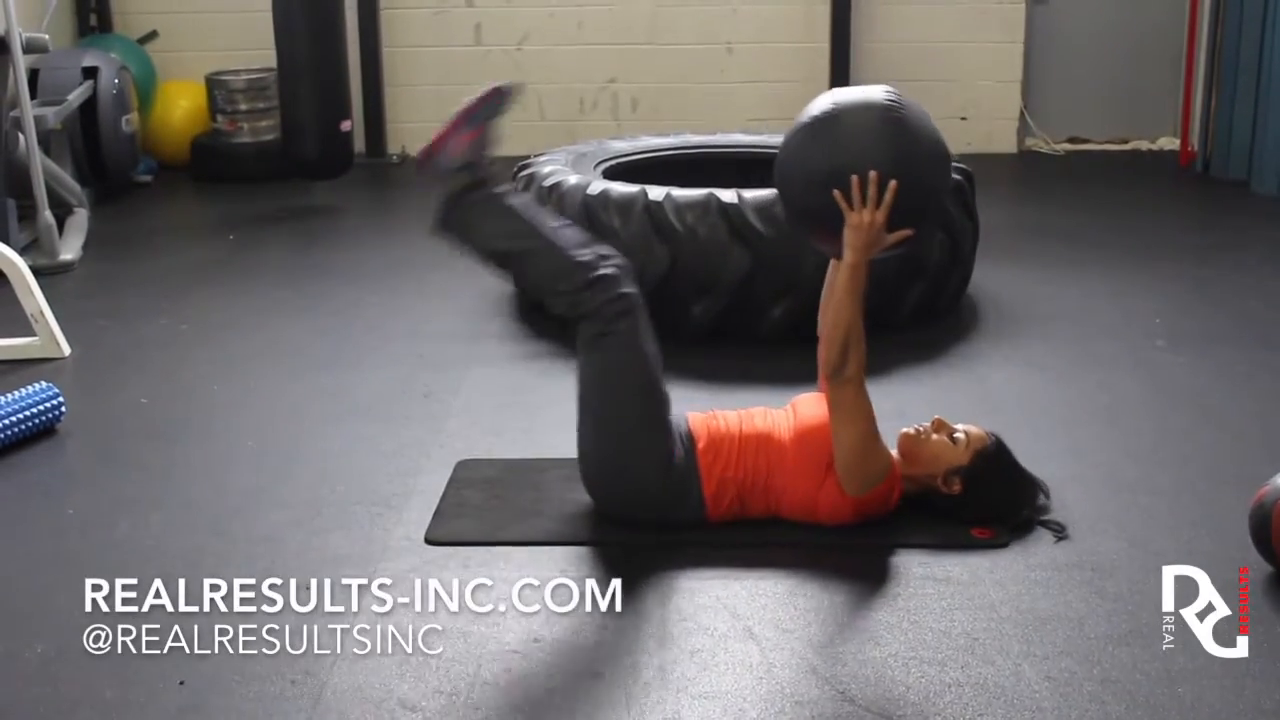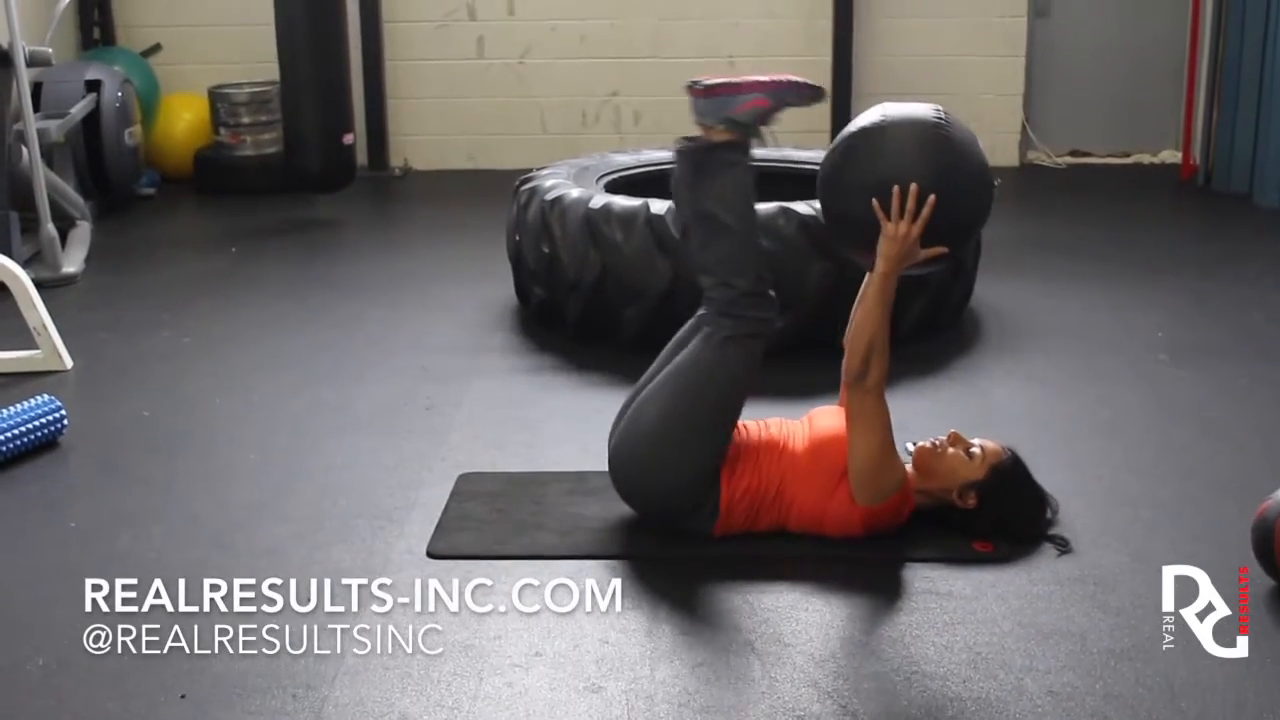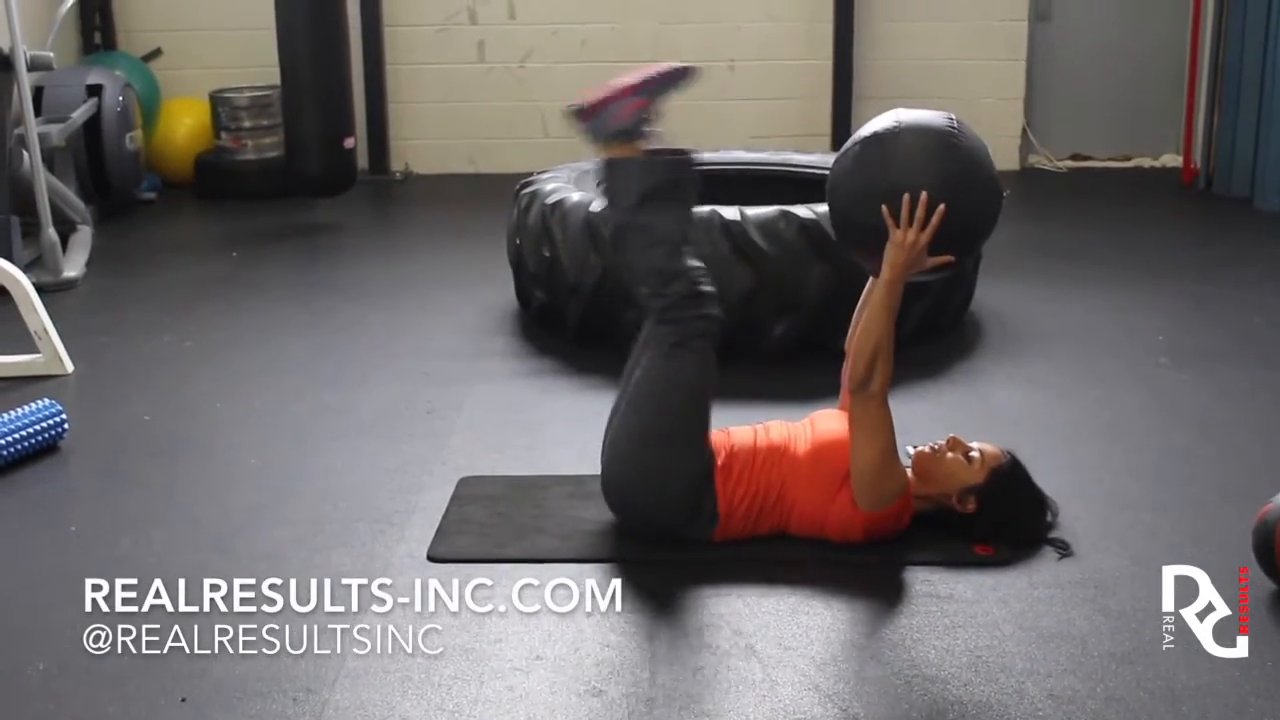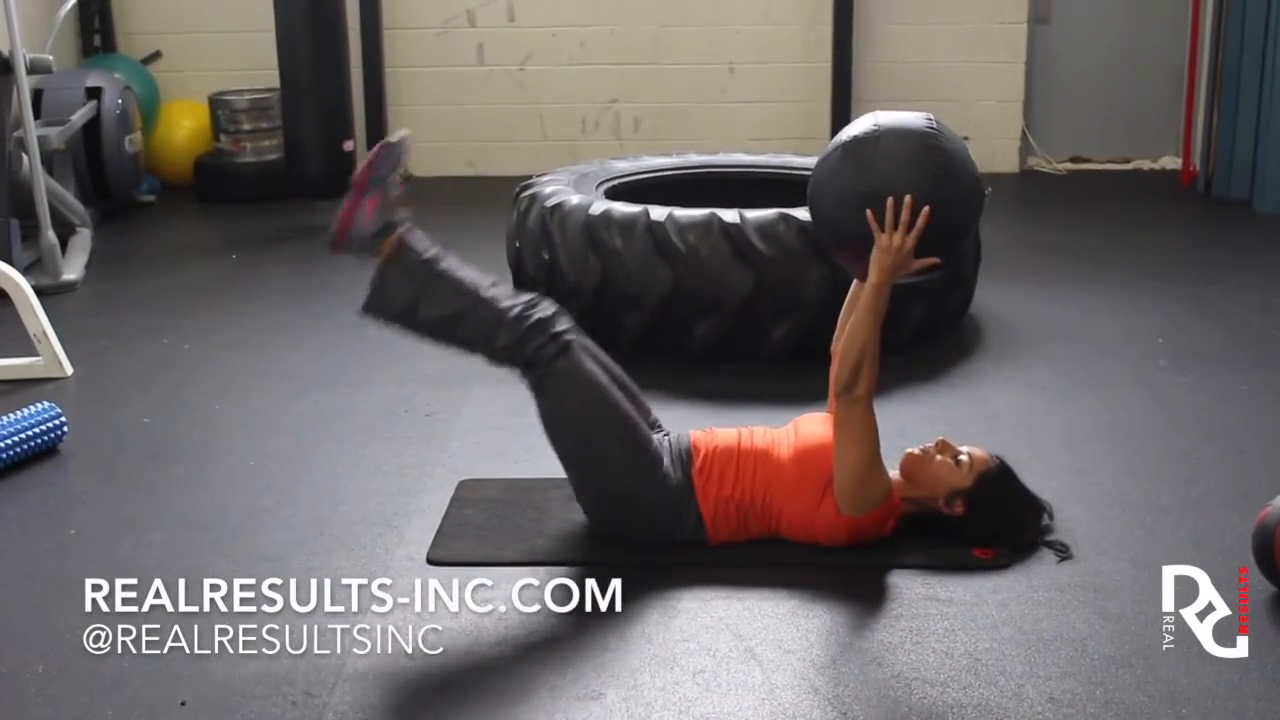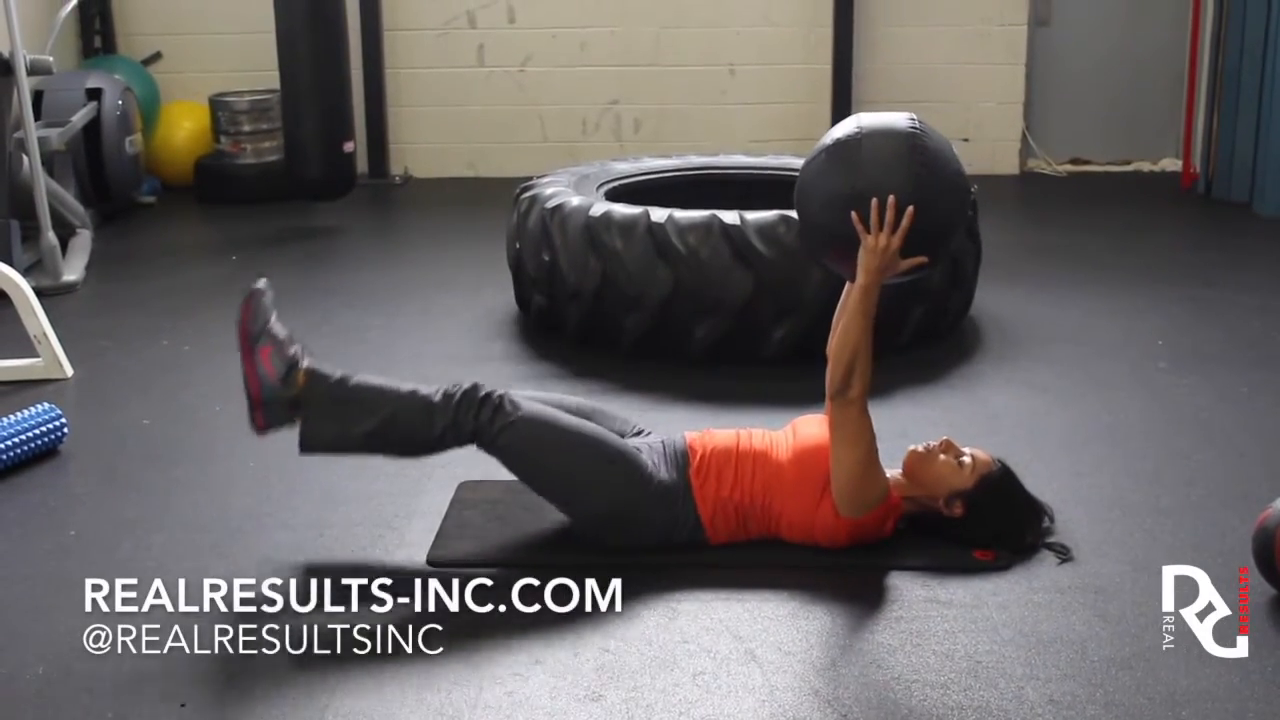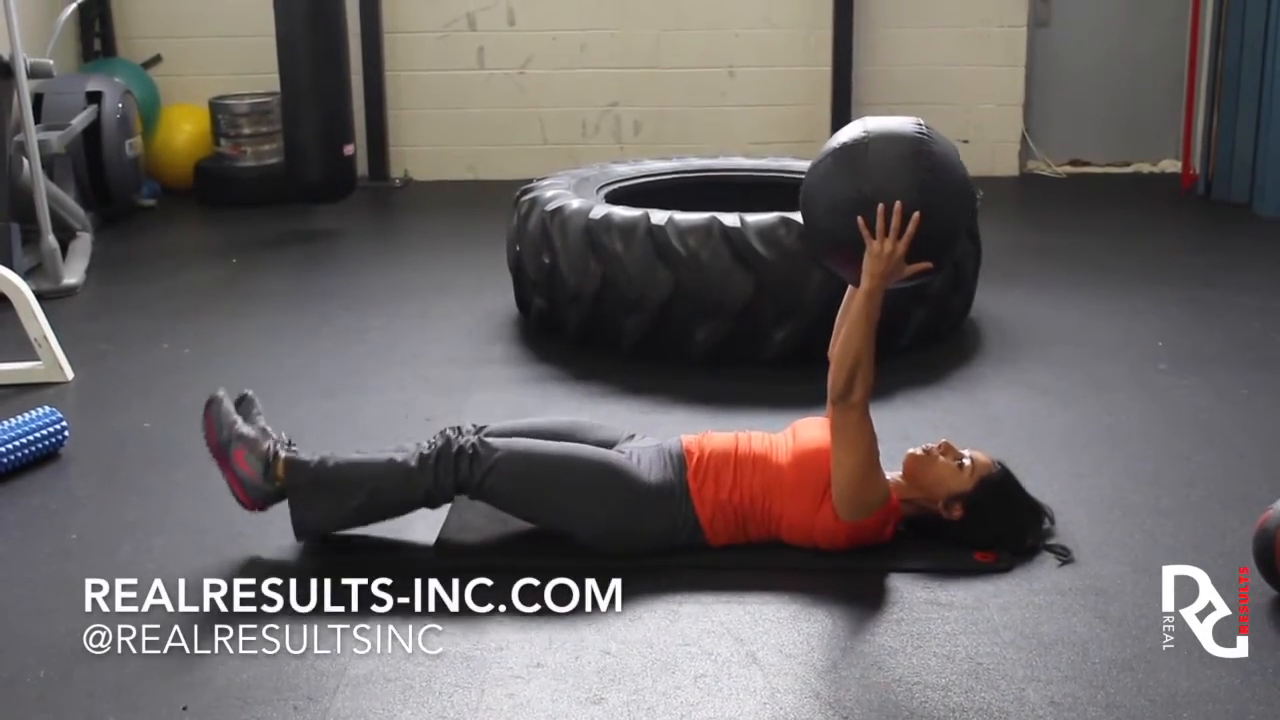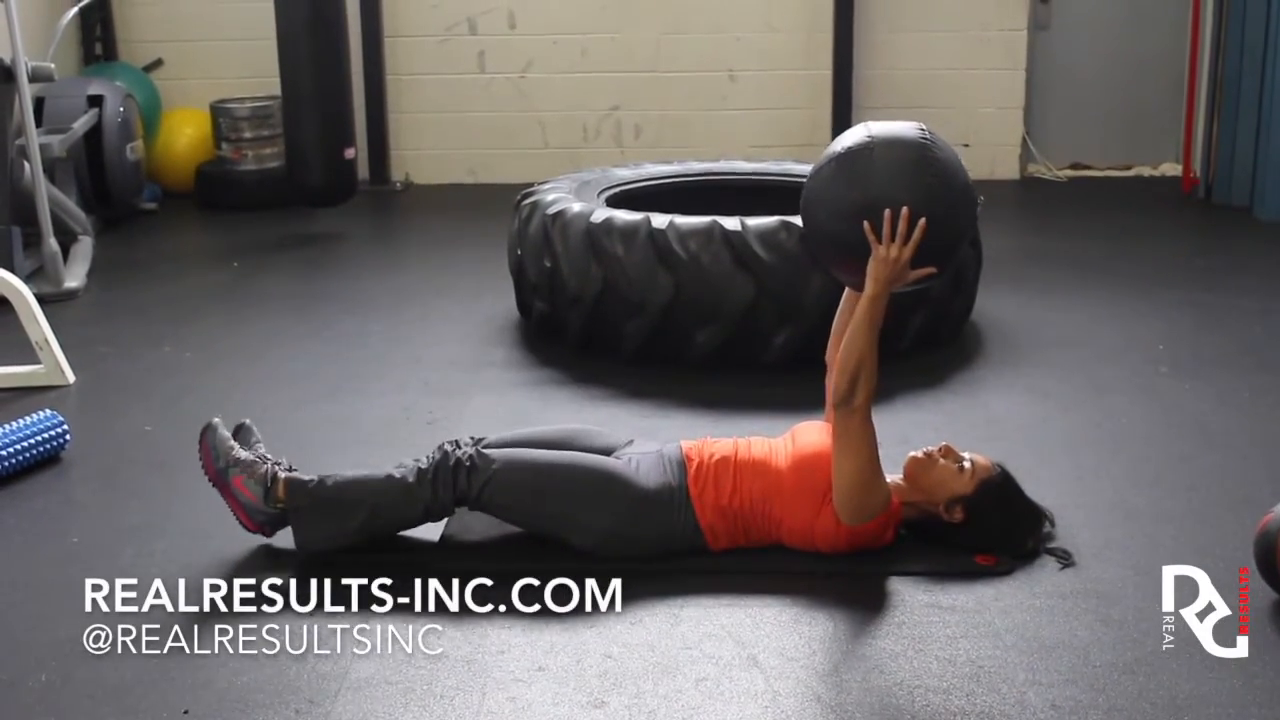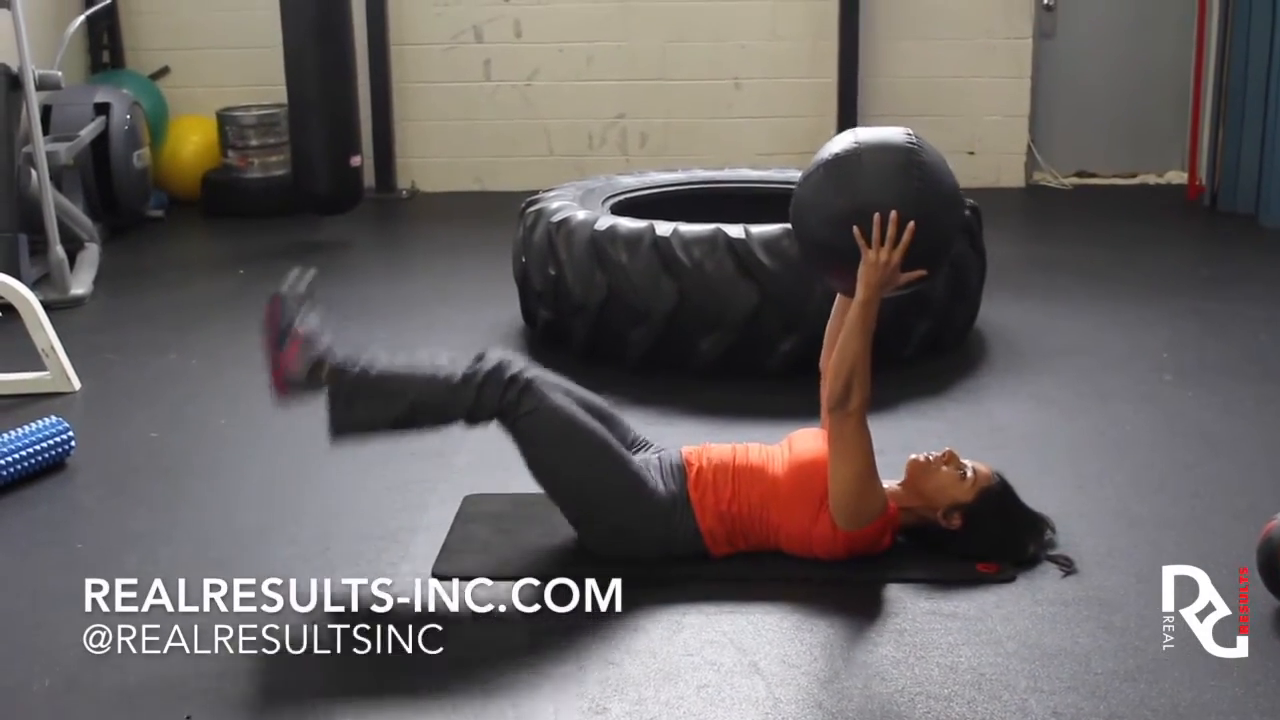
dt=0.4s
person 1, frame 1
left shoulder: (873, 483)
right shoulder: (880, 471)
left elbow: (841, 374)
right elbow: (839, 365)
left wrist: (855, 257)
right wrist: (846, 250)
left hip: (650, 484)
right hip: (681, 447)
left knee: (608, 295)
right knee: (604, 289)
left ankle: (465, 187)
right ankle: (469, 197)
person 1, frame 2
left shoulder: (883, 499)
right shoulder: (890, 476)
left elbow: (861, 380)
right elbow: (859, 361)
left wrist: (887, 268)
right wrist: (882, 262)
left hip: (659, 470)
left knee: (742, 313)
right knee: (732, 303)
left ankle: (723, 136)
right ankle: (718, 138)
person 1, frame 3
left shoulder: (884, 505)
right shoulder: (882, 482)
left elbow: (865, 387)
right elbow: (860, 369)
left wrist: (893, 276)
right wrist: (884, 270)
left hip: (653, 490)
right hip: (659, 477)
left knee: (684, 312)
right knee: (677, 306)
left ankle: (627, 144)
right ankle: (625, 146)
person 1, frame 4
left shoulder: (872, 510)
right shoulder: (883, 490)
left elbow: (849, 390)
right elbow: (845, 363)
left wrist: (879, 280)
right wrist: (870, 271)
left hip: (653, 500)
right hip: (665, 464)
left knee: (543, 336)
right knee: (547, 334)
left ankle: (387, 244)
right ankle: (394, 242)
person 1, frame 5
left shoulder: (868, 510)
right shoulder: (880, 487)
left elbow: (842, 392)
right elbow: (843, 380)
left wrist: (868, 283)
right wrist: (864, 276)
left hip: (653, 505)
right hip: (663, 461)
left knee: (478, 408)
right knee: (491, 401)
left ankle: (294, 390)
right ankle: (301, 389)
person 1, frame 6
left shoulder: (869, 512)
right shoulder: (875, 484)
left elbow: (846, 394)
right elbow: (842, 372)
left wrist: (873, 285)
right wrist: (865, 278)
left hip: (650, 507)
right hip: (660, 463)
left knee: (462, 460)
right knee: (475, 438)
left ankle: (279, 476)
right ankle: (287, 463)
person 1, frame 7
left shoulder: (869, 515)
right shoulder: (875, 486)
left elbow: (849, 400)
right elbow: (838, 369)
left wrist: (878, 289)
right wrist: (862, 277)
left hip: (651, 511)
right hip: (659, 466)
left knee: (461, 475)
right knee: (471, 450)
left ankle: (281, 501)
right ankle: (287, 484)
person 1, frame 8
left shoulder: (865, 521)
right shoulder: (877, 498)
left elbow: (843, 407)
right elbow: (833, 376)
left wrist: (868, 295)
right wrist: (854, 283)
left hip: (653, 517)
right hip: (665, 473)
left knee: (505, 382)
right knee: (510, 380)
left ankle: (321, 371)
right ankle: (329, 372)
